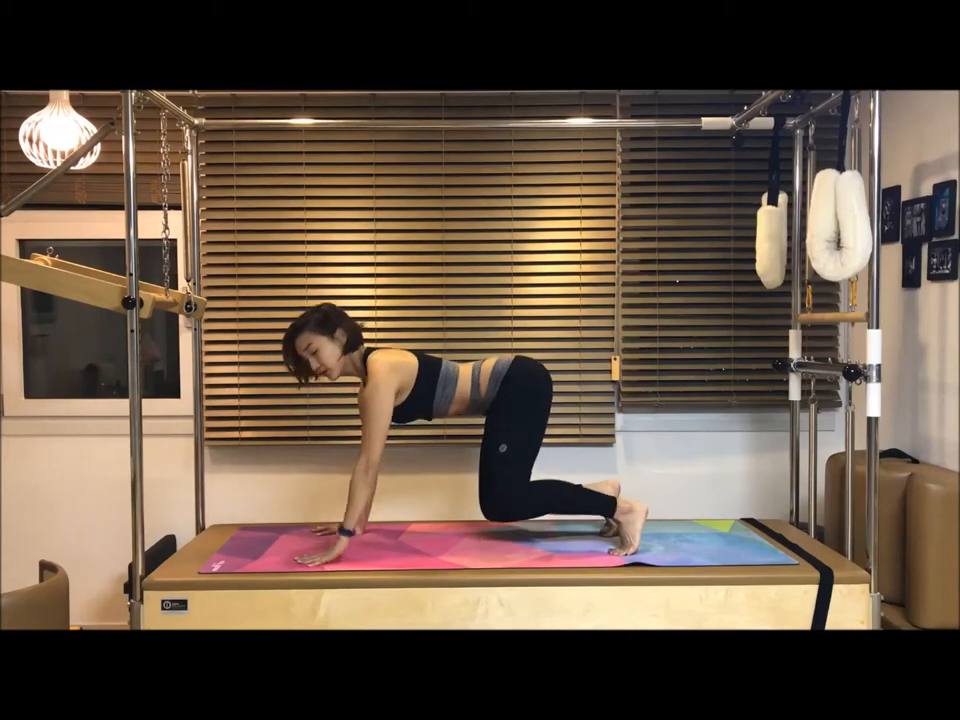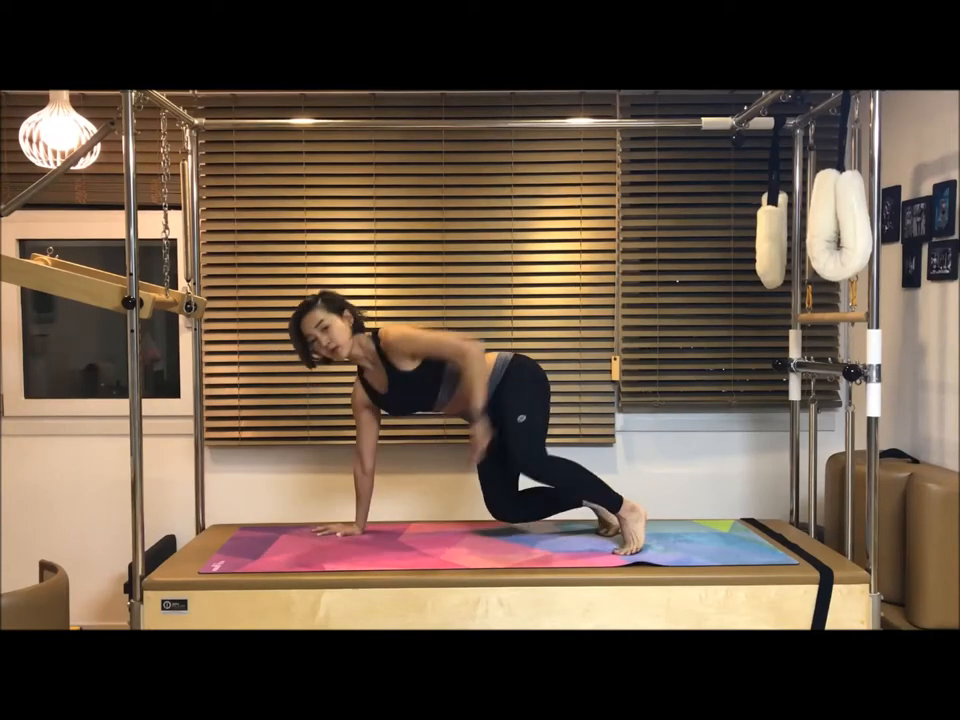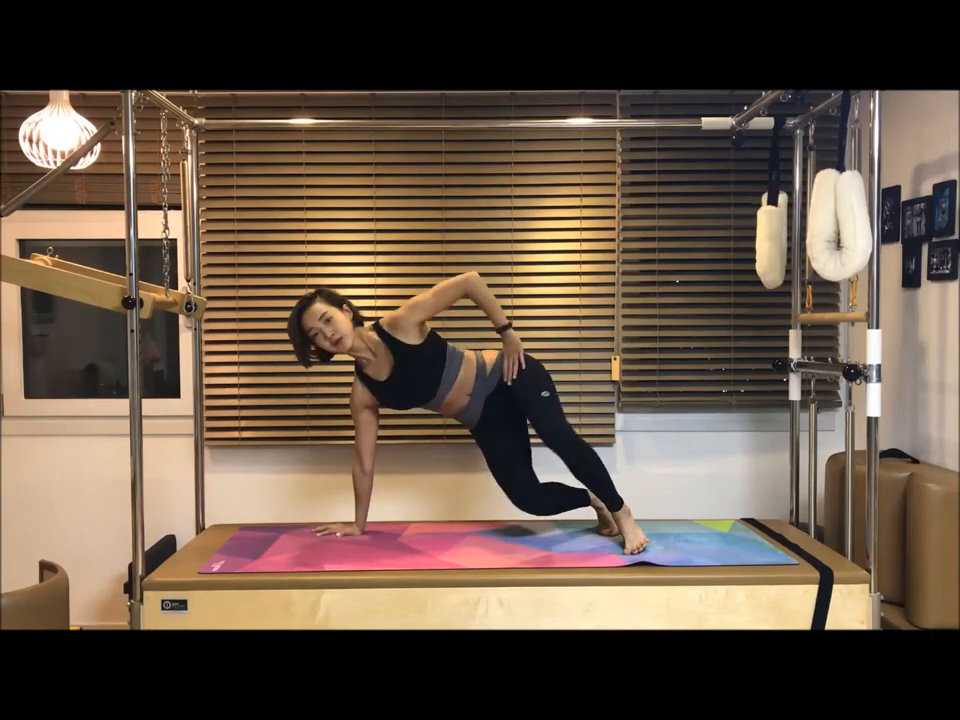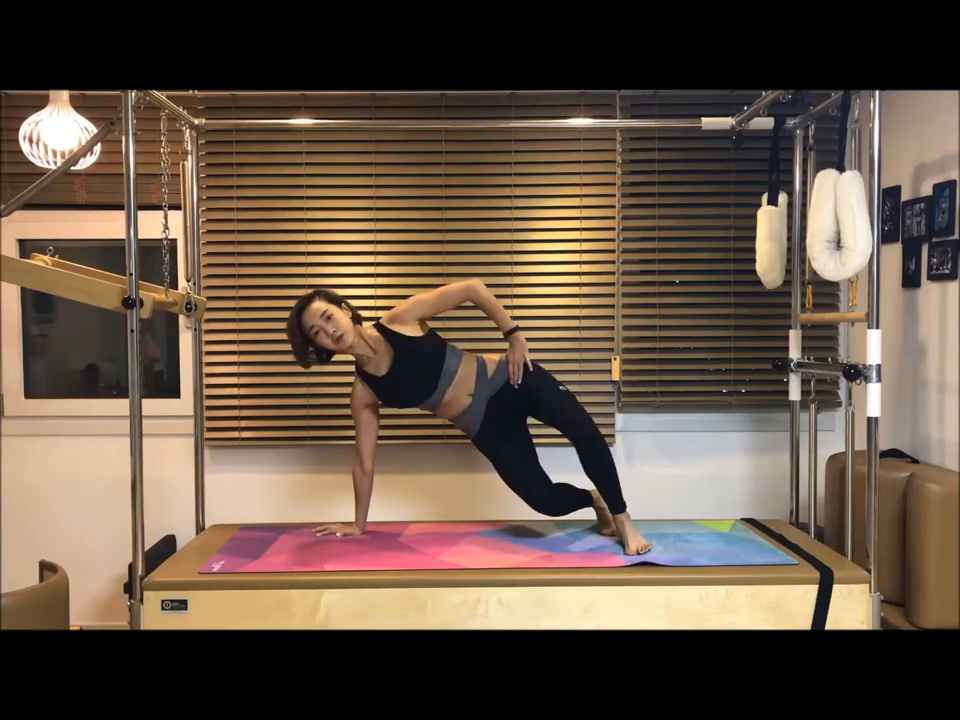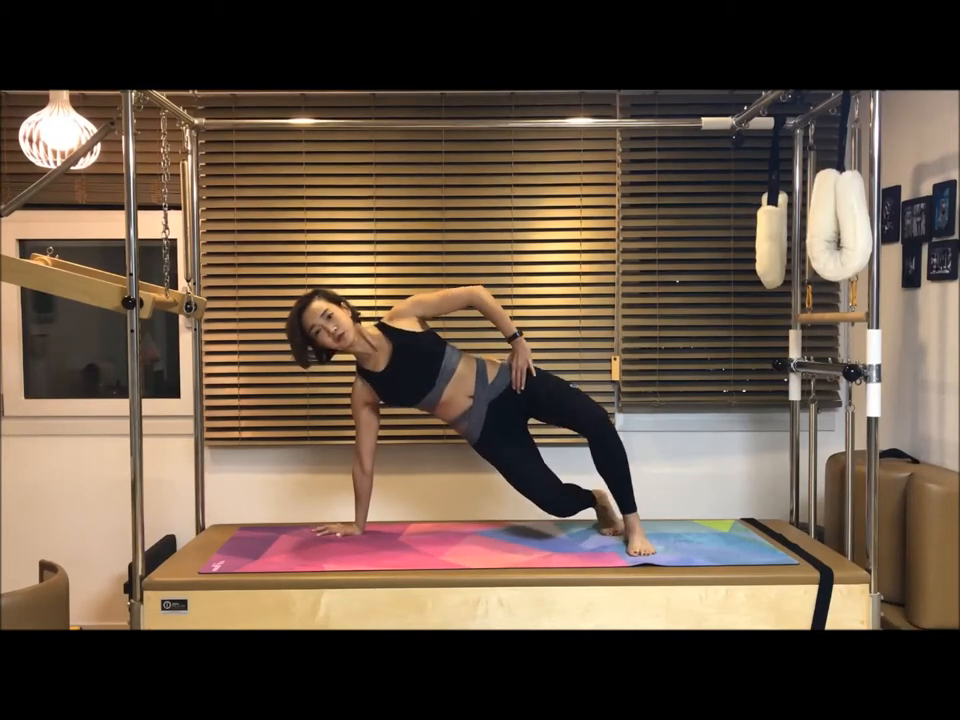
dt=0.3s
person 1, frame 1
left shoulder: (380, 369)
right shoulder: (369, 386)
left elbow: (371, 457)
right elbow: (368, 458)
left wrist: (345, 535)
right wrist: (354, 523)
left hip: (520, 381)
right hip: (501, 399)
left knee: (509, 494)
right knee: (495, 506)
left ankle: (625, 510)
right ankle: (598, 493)
person 1, frame 2
left shoulder: (393, 341)
right shoulder: (363, 391)
left elbow: (470, 348)
right elbow: (364, 462)
left wrist: (479, 416)
right wrist: (358, 524)
left hip: (513, 377)
right hip: (490, 405)
left knee: (527, 458)
right knee: (503, 507)
left ankle: (625, 509)
right ankle: (592, 497)
person 1, frame 3
left shoulder: (401, 323)
right shoulder: (363, 391)
left elbow: (470, 280)
right elbow: (364, 461)
left wrist: (507, 331)
right wrist: (358, 523)
left hip: (510, 375)
right hip: (486, 419)
left knee: (556, 434)
right knee: (529, 499)
left ankle: (621, 513)
right ankle: (594, 498)
person 1, frame 4
left shoulder: (401, 320)
right shoulder: (364, 391)
left elbow: (472, 288)
right elbow: (364, 461)
left wrist: (514, 335)
right wrist: (358, 523)
left hip: (509, 379)
right hip: (486, 426)
left knee: (580, 427)
right knee: (543, 499)
left ankle: (622, 518)
right ankle: (595, 500)
person 1, frame 5
left shoulder: (403, 316)
right shoulder: (364, 390)
left elbow: (476, 294)
right elbow: (364, 460)
left wrist: (516, 339)
right wrist: (358, 523)
left hip: (510, 383)
right hip: (488, 429)
left knee: (595, 420)
right knee: (554, 500)
left ankle: (631, 521)
right ankle: (597, 498)
